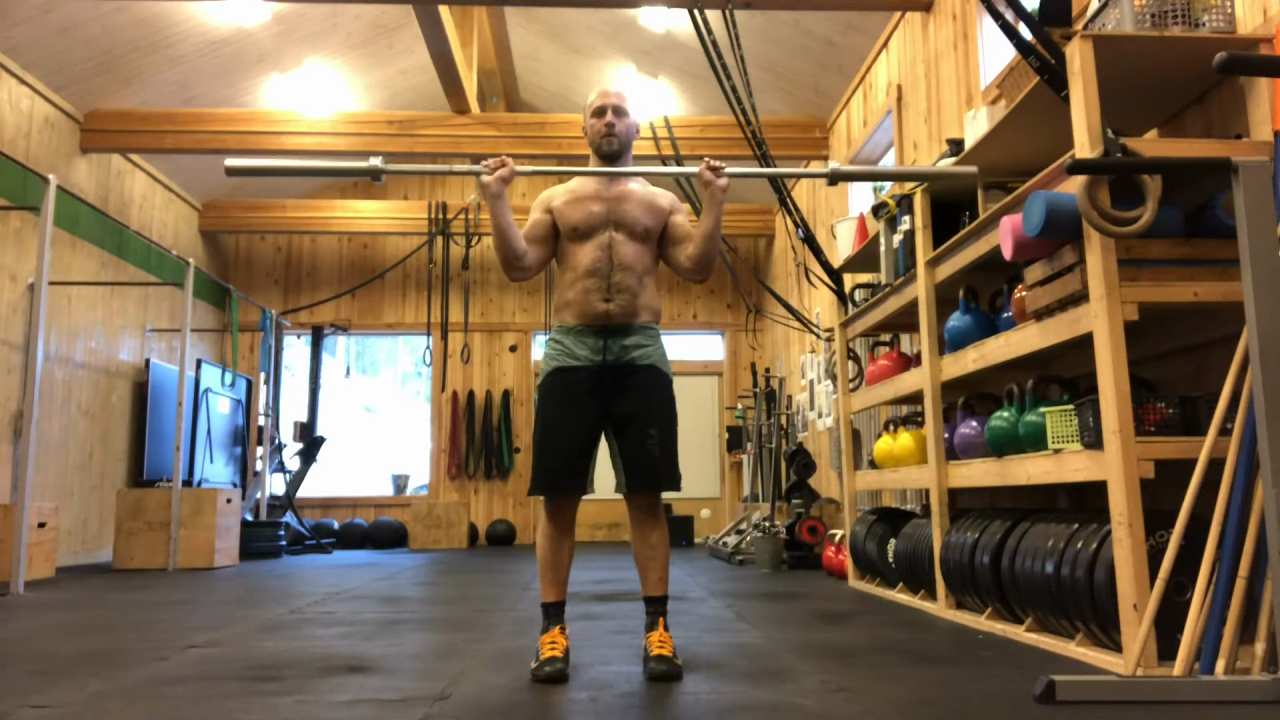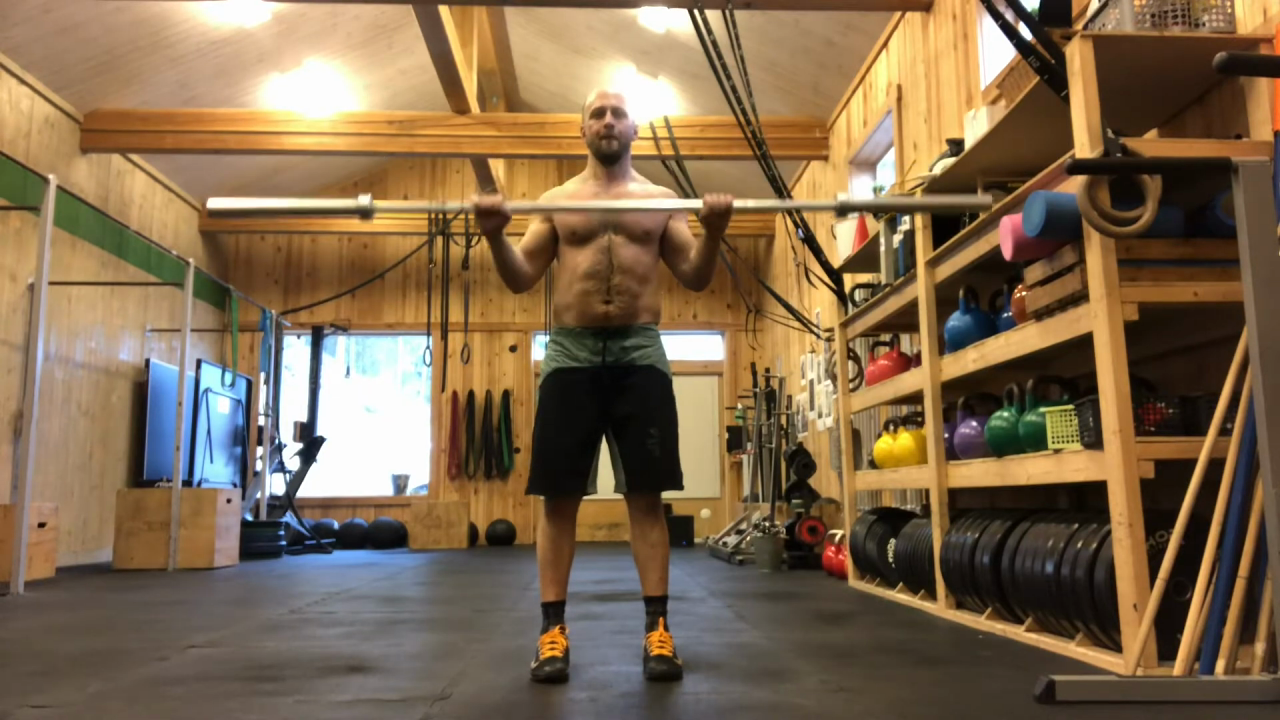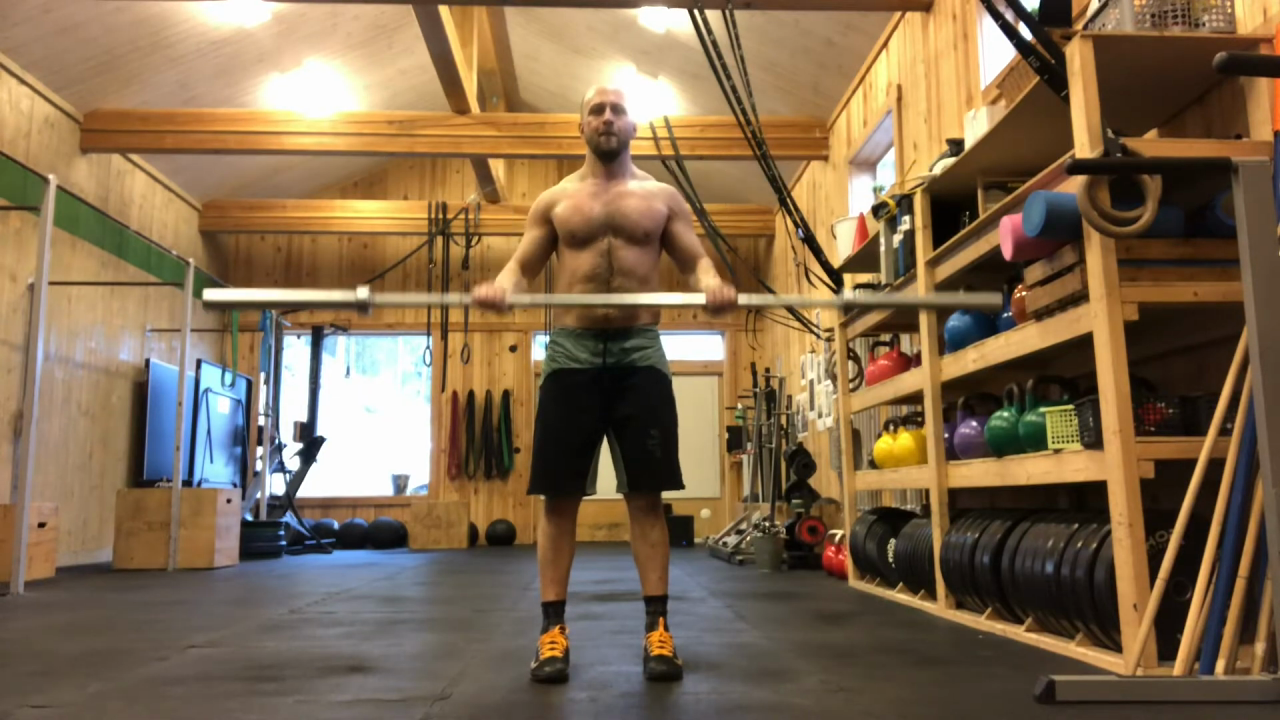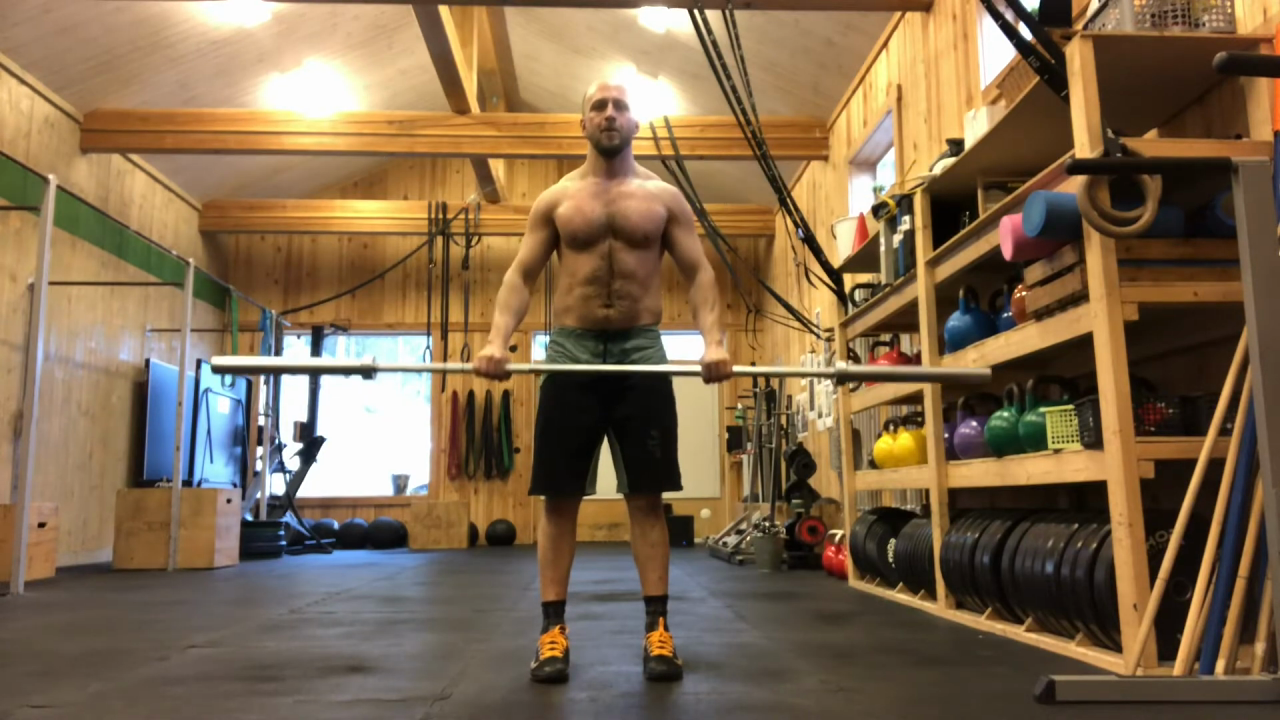
dt=0.3s
person 1, frame 1
left shoulder: (663, 199)
right shoulder: (555, 198)
left elbow: (697, 267)
right elbow: (518, 266)
left wrist: (713, 198)
right wrist: (496, 197)
left hip: (640, 353)
right hip: (571, 353)
left knee: (646, 495)
right knee: (558, 496)
left ankle: (657, 628)
right ankle: (553, 630)
person 1, frame 2
left shoulder: (663, 200)
right shoulder: (555, 200)
left elbow: (694, 275)
right elbow: (521, 275)
left wrist: (713, 235)
right wrist: (494, 234)
left hip: (640, 354)
right hip: (571, 354)
left knee: (646, 494)
right knee: (559, 496)
left ankle: (657, 628)
right ankle: (553, 630)
person 1, frame 3
left shoulder: (663, 197)
right shoulder: (554, 200)
left elbow: (695, 261)
right elbow: (522, 268)
left wrist: (714, 286)
right wrist: (498, 288)
left hip: (640, 354)
right hip: (570, 355)
left knee: (646, 495)
right knee: (559, 497)
left ankle: (657, 627)
right ankle: (553, 630)
person 1, frame 4
left shoulder: (665, 198)
right shoulder: (555, 199)
left elbow: (698, 273)
right elbow: (520, 274)
left wrist: (713, 340)
right wrist: (497, 339)
left hip: (642, 354)
right hip: (571, 354)
left knee: (647, 496)
right knee: (560, 497)
left ankle: (657, 629)
right ankle: (553, 631)
